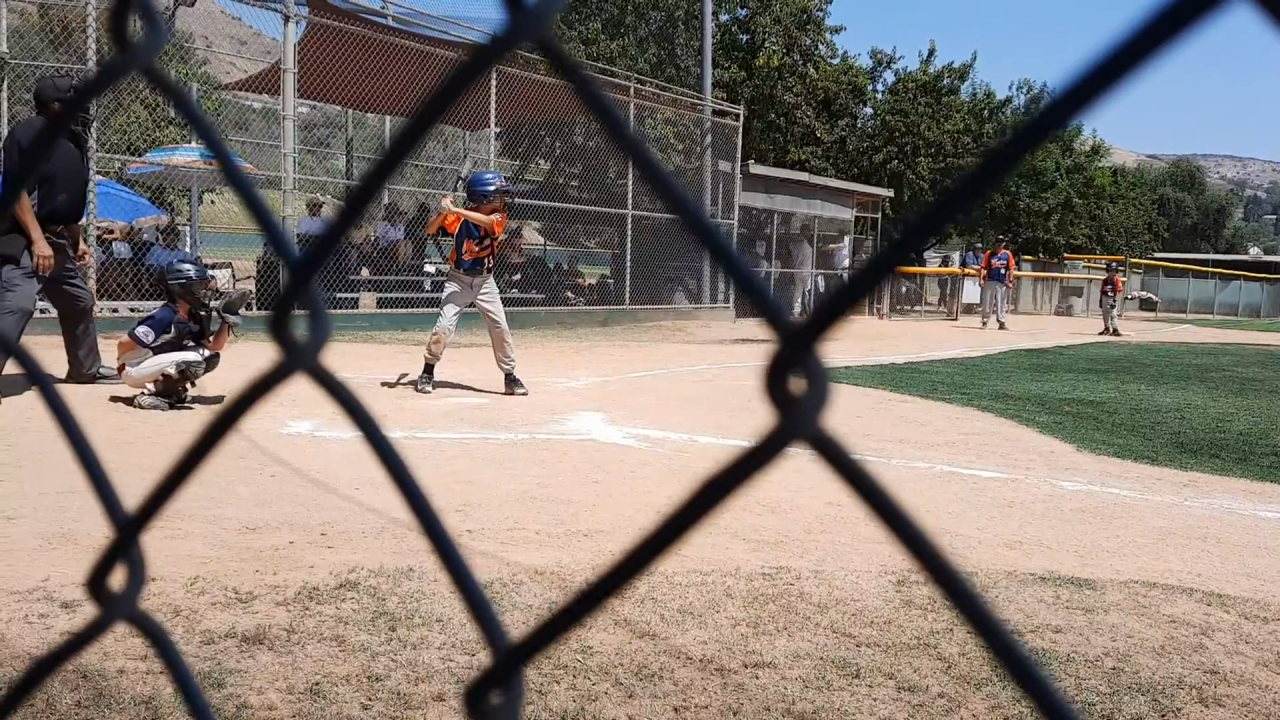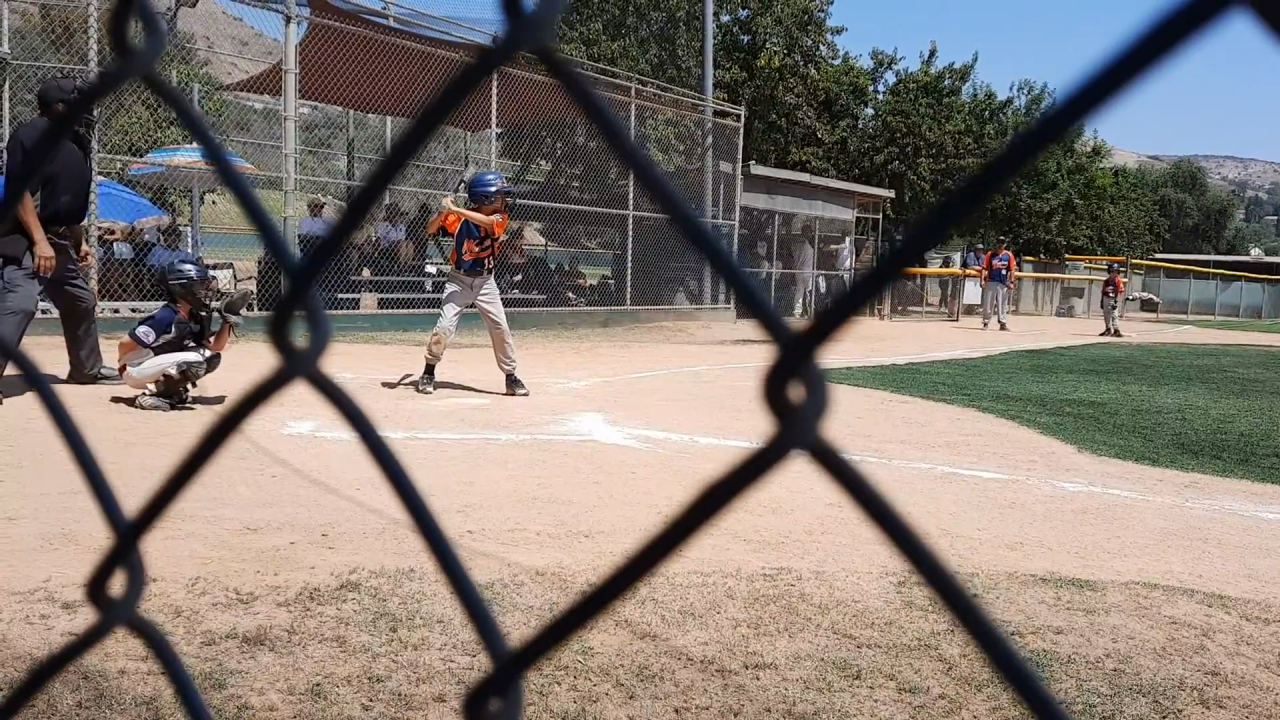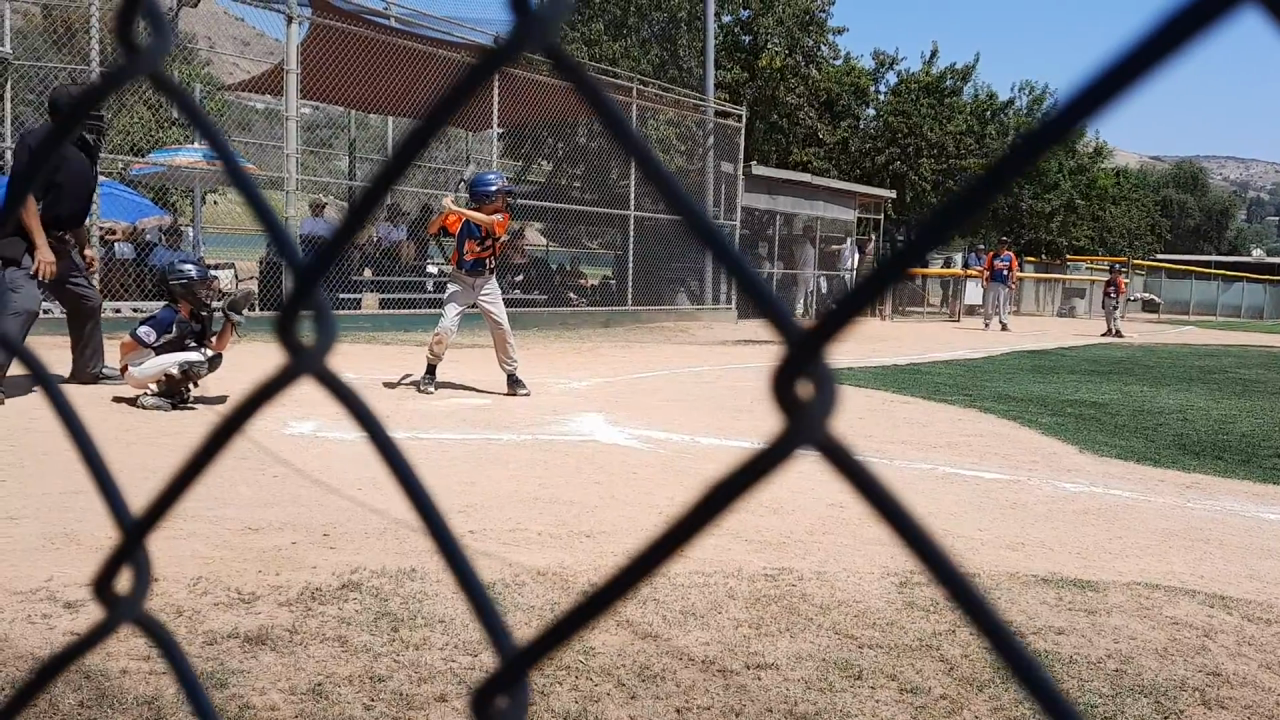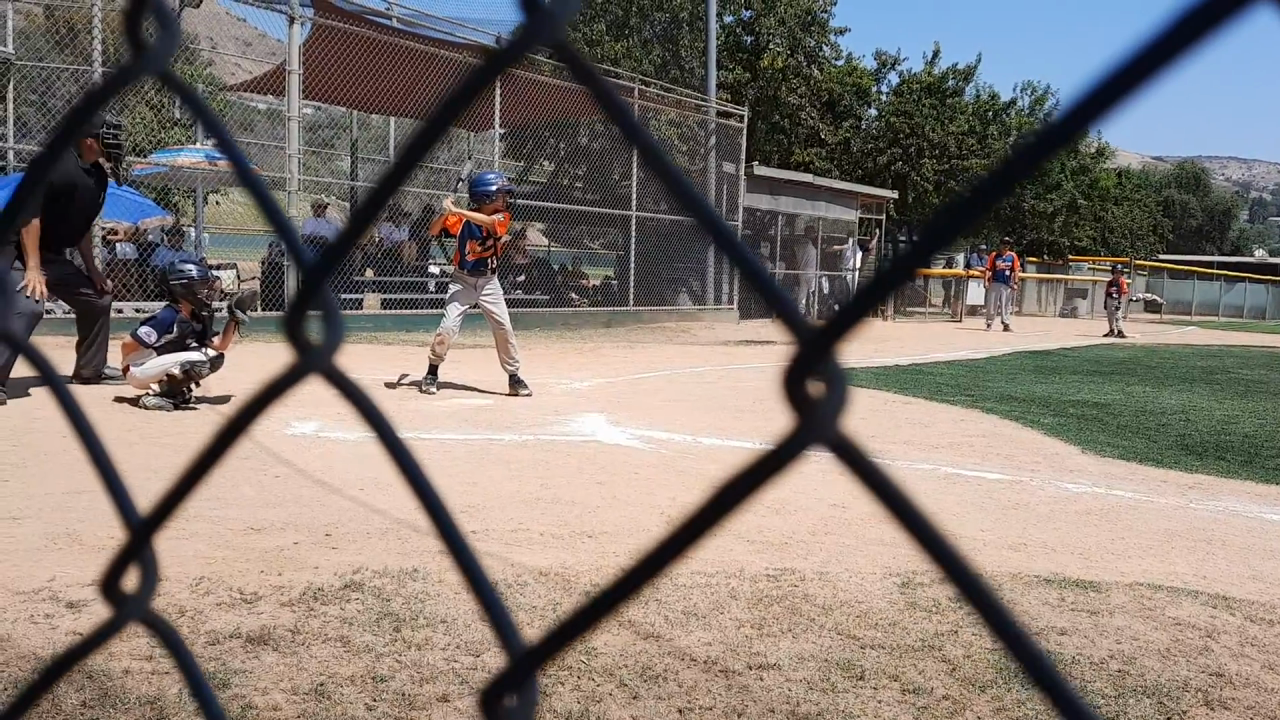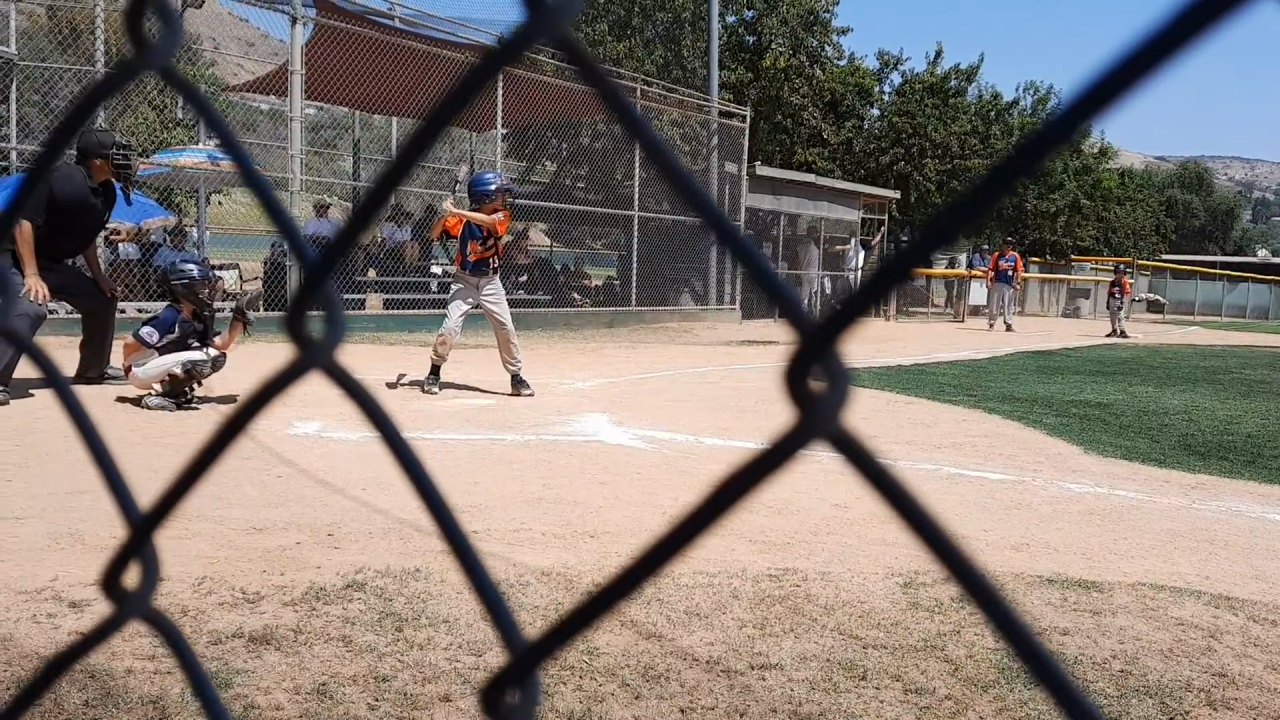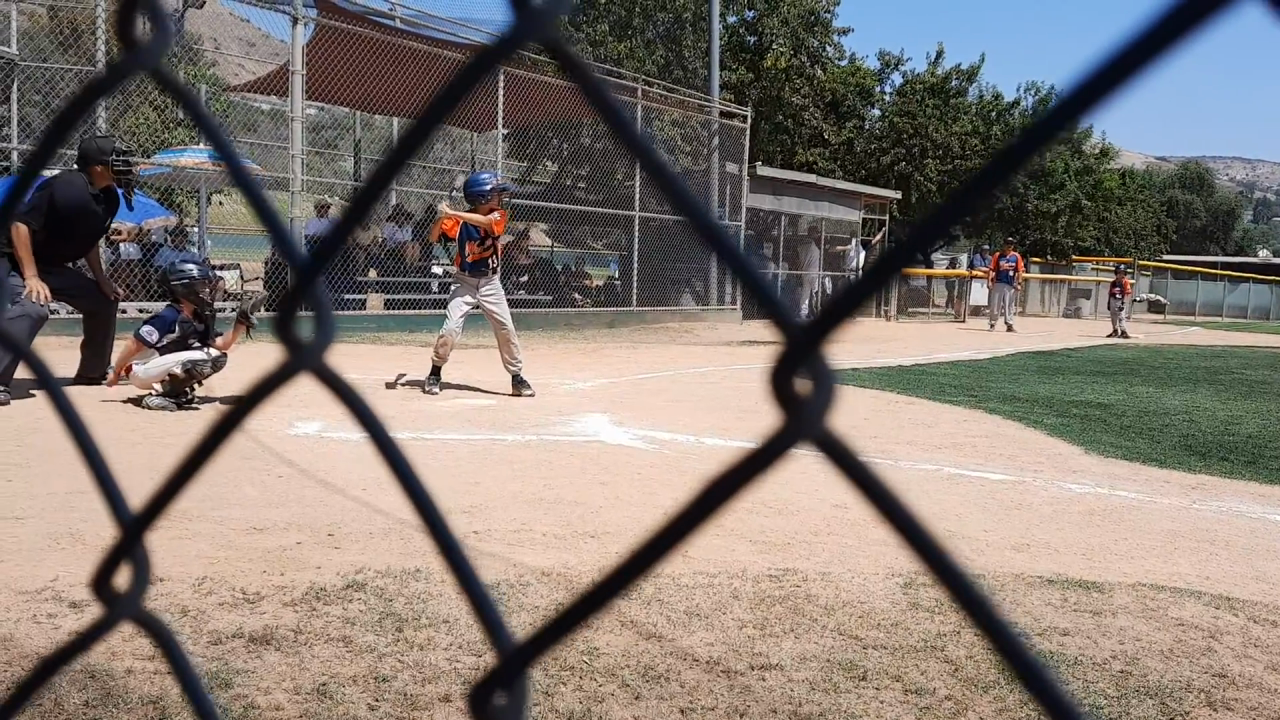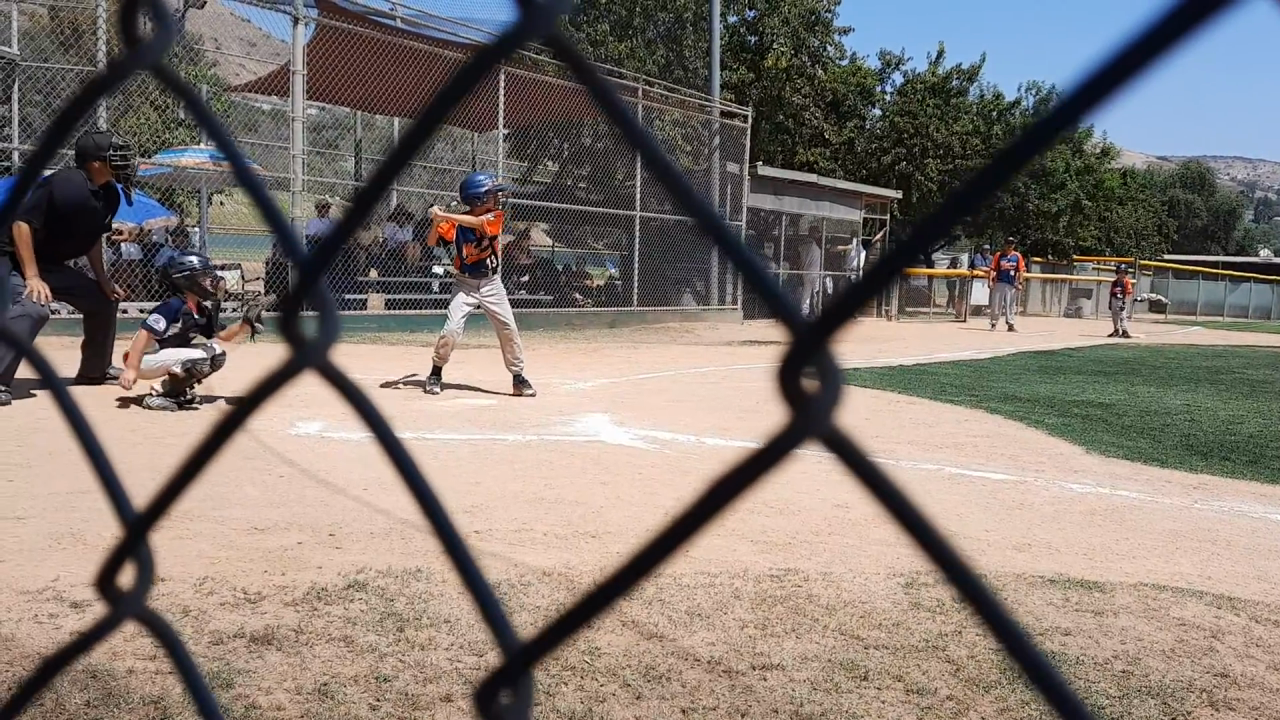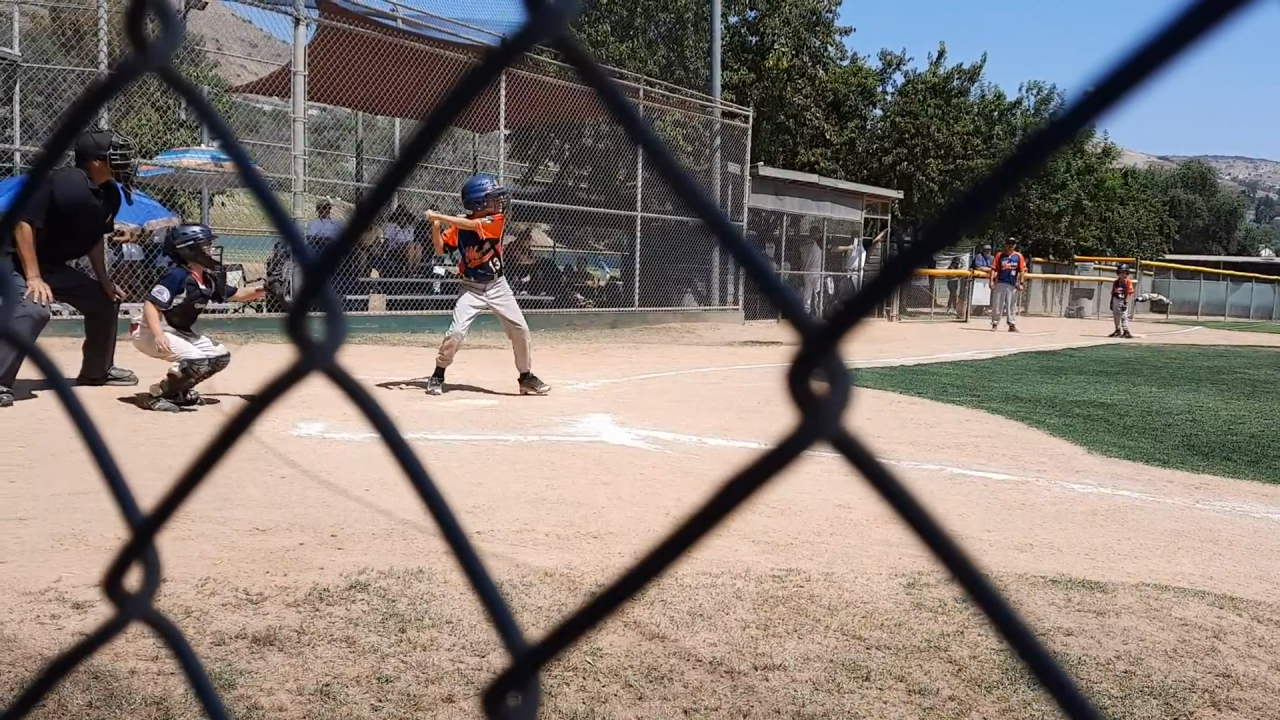
dt=0.2s
person 1, frame 1
left shoulder: (72, 138)
right shoulder: (29, 133)
left wrist: (77, 240)
right wrist: (37, 240)
left hip: (58, 243)
left knee: (80, 302)
left ankle: (86, 369)
person 1, frame 2
left shoulder: (76, 140)
right shoulder: (32, 134)
left wrist: (80, 240)
right wrist: (40, 241)
left hip: (60, 243)
right hip: (27, 241)
left knee: (82, 302)
left ankle: (87, 369)
person 1, frame 3
left shoulder: (86, 147)
right shoulder: (41, 140)
left wrist: (84, 247)
right wrist: (41, 247)
left hip: (58, 244)
left knee: (88, 299)
left ankle: (87, 369)
person 1, frame 4
left shoulder: (99, 174)
right shoulder: (58, 164)
right elbow: (29, 214)
left wrist: (92, 269)
right wrist: (32, 269)
left hip: (53, 254)
left knee: (97, 298)
right knee: (27, 305)
left ankle: (91, 369)
person 1, frame 5
left shoulder: (107, 192)
right shoulder: (63, 180)
right elbow: (23, 221)
left wrist: (99, 276)
right wrist: (31, 274)
left hip: (53, 262)
left knee: (102, 299)
right knee: (30, 306)
left ankle: (93, 369)
person 1, frame 6
left shoulder: (110, 198)
right shoulder: (65, 187)
left wrist: (101, 279)
right wrist: (31, 277)
left hip: (53, 265)
left knee: (103, 300)
right knee: (32, 308)
left ankle: (93, 370)
person 1, frame 7
left shoulder: (110, 195)
right shoulder: (63, 184)
left elbow: (93, 237)
left wrist: (102, 279)
right wrist: (32, 277)
left hip: (54, 264)
left knee: (104, 300)
right knee: (33, 308)
left ankle: (94, 370)
person 1, frame 8
left shoulder: (111, 194)
right shoulder: (62, 183)
left elbow: (95, 237)
right elbow: (24, 224)
left wrist: (104, 280)
right wrist: (33, 277)
left hip: (56, 265)
left knee: (105, 301)
right knee: (34, 309)
left ankle: (97, 371)
person 2, frame 1
left shoulder: (499, 217)
right shoulder: (459, 217)
left elbow: (486, 221)
right elbow: (430, 230)
left wrist: (455, 210)
right wrist: (444, 212)
left hip: (485, 281)
right hip: (458, 279)
left knee: (500, 328)
right knee: (444, 326)
left ankle: (510, 376)
right ankle: (427, 372)
person 2, frame 2
left shoulder: (500, 218)
right shoulder: (459, 217)
left elbow: (486, 222)
right elbow: (430, 229)
left wrist: (455, 209)
right wrist: (444, 211)
left hip: (486, 282)
right hip: (459, 280)
left knee: (501, 328)
right knee: (444, 327)
left ankle: (511, 377)
right ankle: (428, 373)
person 2, frame 3
left shoulder: (502, 218)
right shoulder: (461, 217)
left elbow: (487, 221)
right elbow: (431, 229)
left wrist: (455, 209)
right wrist: (445, 211)
left hip: (487, 282)
right hip: (460, 280)
left knee: (502, 328)
right knee: (445, 327)
left ankle: (512, 377)
right ankle: (430, 373)
person 2, frame 4
left shoulder: (503, 217)
right shoulder: (462, 218)
left elbow: (488, 221)
right elbow: (433, 231)
left wrist: (456, 211)
right wrist: (446, 212)
left hip: (489, 282)
right hip: (462, 280)
left knee: (504, 329)
right knee: (448, 327)
left ankle: (514, 377)
right ankle: (432, 373)
person 2, frame 5
left shoulder: (502, 216)
right shoulder: (462, 219)
left elbow: (488, 221)
right elbow: (434, 234)
left wrist: (456, 212)
right wrist: (446, 214)
left hip: (491, 282)
right hip: (464, 281)
left knee: (506, 329)
right knee: (450, 327)
left ankle: (516, 378)
right ankle: (434, 374)
person 2, frame 6
left shoulder: (499, 216)
right shoulder: (459, 220)
left elbow: (485, 221)
right elbow: (433, 237)
left wrist: (452, 213)
right wrist: (442, 216)
left hip: (490, 283)
right hip: (464, 282)
left knee: (506, 329)
right knee: (450, 329)
left ankle: (517, 378)
right ankle: (434, 374)
person 2, frame 7
left shoulder: (496, 216)
right shoulder: (457, 221)
left elbow: (476, 222)
right elbow: (431, 242)
left wrist: (444, 216)
right wrist: (436, 220)
left hip: (491, 283)
right hip: (464, 284)
left knee: (509, 329)
right knee: (451, 330)
left ankle: (519, 379)
right ankle: (435, 375)
person 2, frame 8
left shoulder: (497, 219)
right shoulder: (460, 225)
left elbow: (476, 224)
right elbow: (439, 250)
left wrist: (440, 218)
right wrist: (435, 228)
left hip: (498, 287)
right hip: (472, 287)
left knee: (519, 328)
right knee: (456, 332)
left ankle: (527, 378)
right ankle: (438, 376)
person 3, frame 1
left shoulder: (193, 317)
right shoulder: (165, 317)
left elbow: (214, 346)
right elbow: (124, 343)
left wrist: (227, 319)
right wrist: (124, 363)
left hip: (156, 364)
right hip: (135, 370)
left knee: (209, 356)
right knee: (193, 361)
left ankle: (168, 390)
right ankle: (149, 393)
person 3, frame 2
left shoulder: (195, 318)
right shoulder: (166, 317)
left elbow: (216, 346)
right elbow: (126, 343)
left wrist: (227, 319)
right wrist: (124, 365)
left hip: (159, 366)
right hip: (136, 371)
left knee: (211, 357)
right knee: (194, 362)
left ankle: (170, 391)
right ankle: (151, 395)
person 3, frame 3
left shoulder: (196, 317)
right shoulder: (166, 317)
left elbow: (217, 346)
right elbow: (127, 343)
left wrist: (230, 318)
right wrist: (126, 365)
left hip: (160, 365)
right hip: (137, 371)
left knee: (212, 357)
right knee: (195, 362)
left ankle: (171, 390)
right ankle: (152, 394)
person 3, frame 4
left shoulder: (197, 317)
right shoulder: (167, 317)
left elbow: (219, 345)
right elbow: (128, 343)
left wrist: (234, 318)
right wrist: (129, 366)
left hip: (161, 365)
right hip: (140, 372)
left knee: (214, 357)
right knee: (198, 362)
left ankle: (174, 391)
right ankle: (154, 395)
person 3, frame 5
left shoulder: (199, 317)
right shoulder: (169, 317)
left elbow: (221, 344)
right elbow: (130, 344)
left wrist: (239, 318)
right wrist: (129, 367)
left hip: (163, 365)
right hip: (142, 371)
left knee: (216, 357)
right knee: (200, 361)
left ankle: (176, 391)
right ankle: (157, 395)
person 3, frame 6
left shoulder: (200, 317)
right shoulder: (169, 317)
left elbow: (221, 344)
right elbow: (134, 345)
left wrist: (241, 322)
right wrist: (115, 372)
left hip: (163, 365)
right hip: (142, 370)
left knee: (217, 357)
right knee: (200, 361)
left ankle: (176, 391)
right ankle: (157, 394)
person 3, frame 7
left shoulder: (202, 310)
right shoulder: (174, 306)
left elbow: (224, 335)
right elbow: (144, 334)
left wrist: (247, 322)
right wrist: (130, 369)
left hip: (166, 353)
right hip: (146, 359)
left knee: (216, 355)
right knee: (199, 360)
left ankle: (176, 390)
right ankle: (157, 395)
person 3, frame 8
left shoulder: (209, 278)
right shoulder: (177, 276)
left elbow: (237, 295)
right elbow: (150, 304)
left wrist: (264, 290)
right wrist: (159, 335)
left hip: (178, 332)
right hip: (150, 332)
left knee: (220, 356)
right knee: (195, 360)
left ankle: (177, 390)
right ankle: (158, 395)
